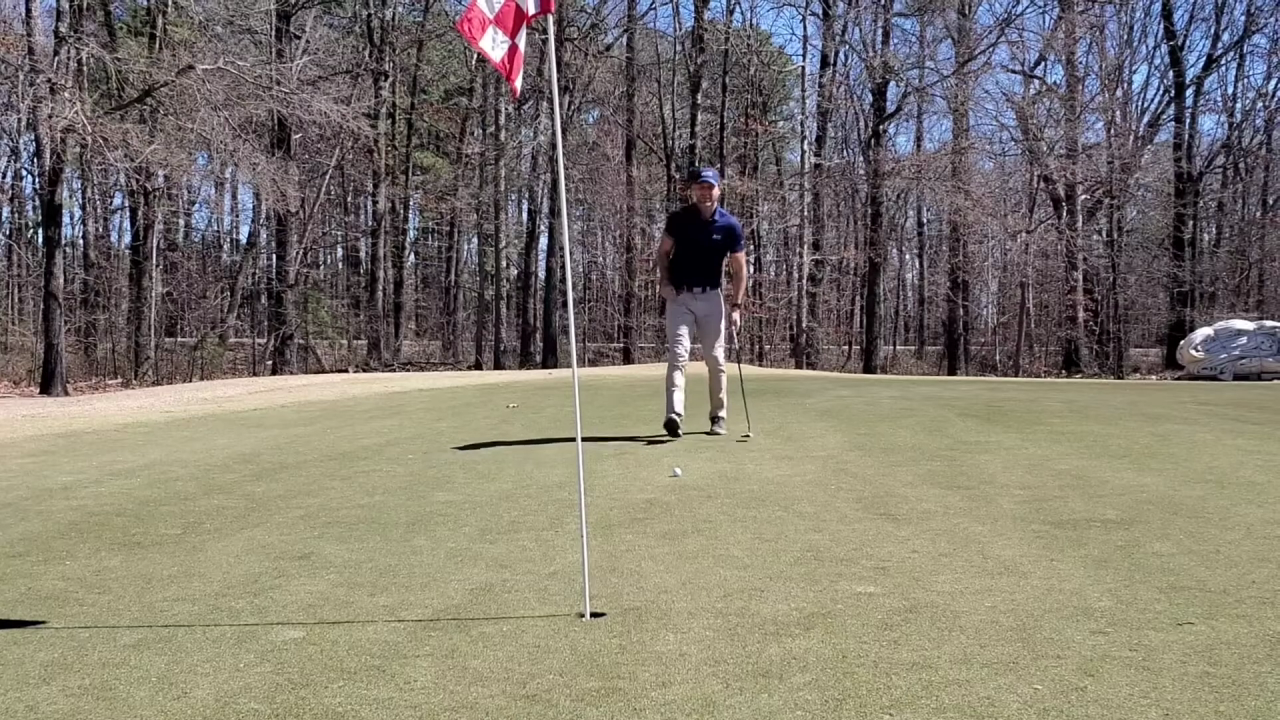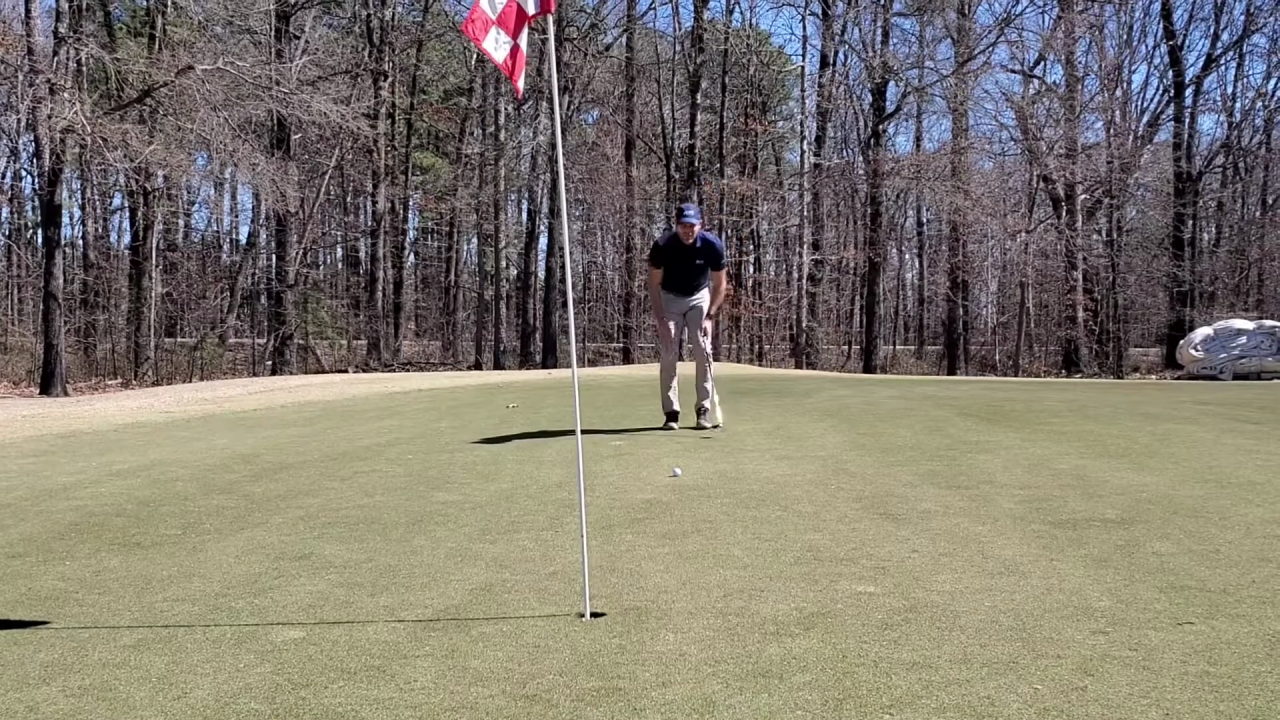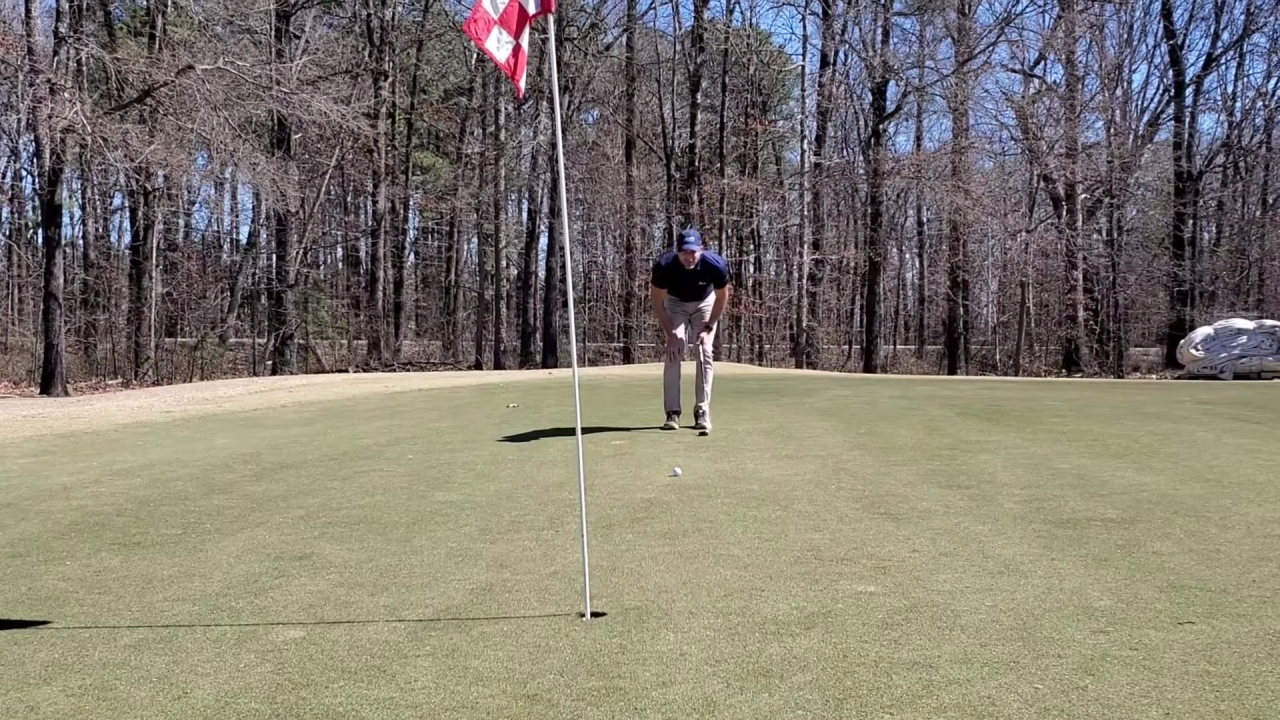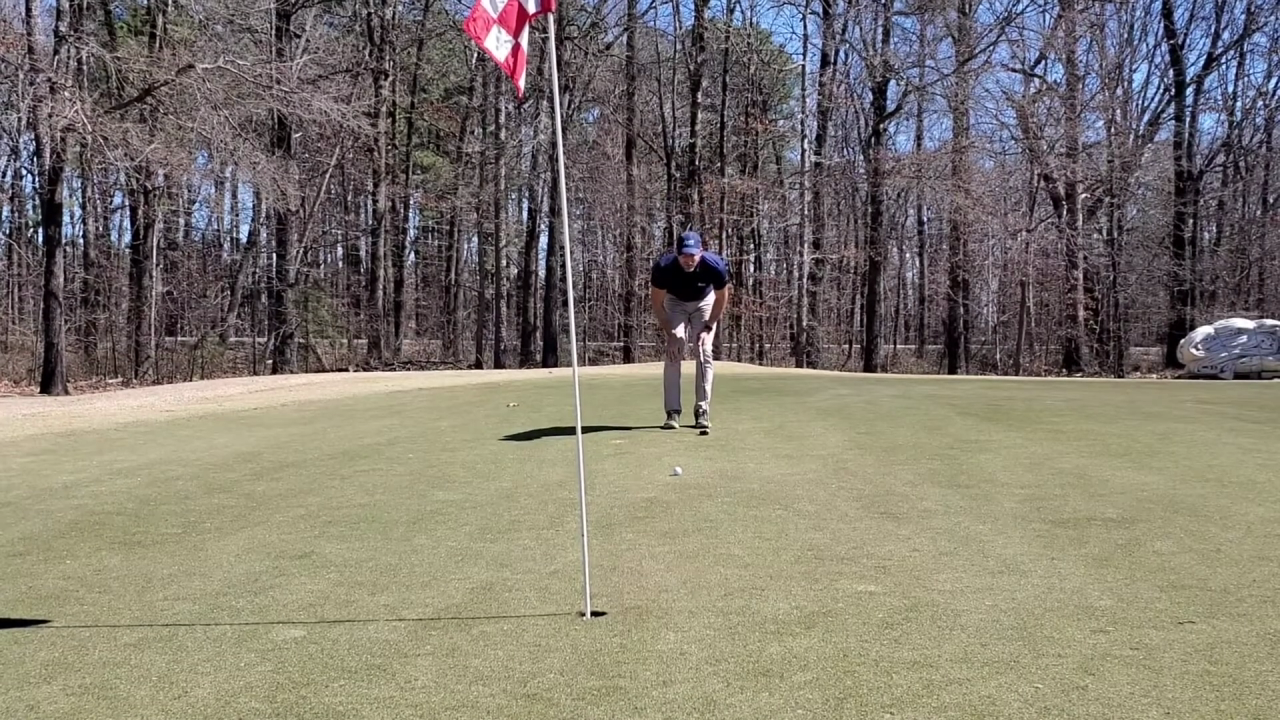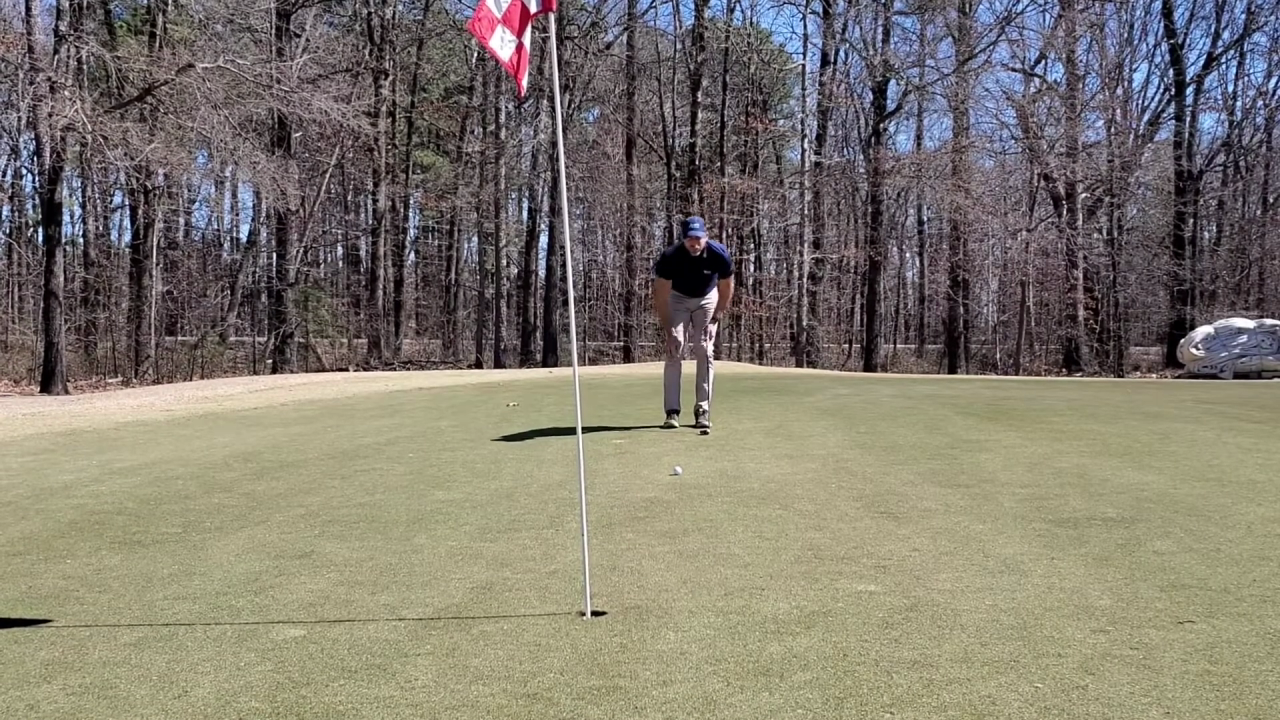
dt=0.7s
person 1, frame 1
left shoulder: (731, 225)
right shoulder: (678, 219)
left elbow: (739, 268)
right elbow: (664, 251)
left wrist: (736, 305)
right wrist: (665, 281)
left hip: (710, 297)
right hip: (680, 297)
left knee: (715, 360)
right knee: (678, 354)
left ankle: (718, 416)
right ankle: (674, 414)
person 1, frame 2
left shoulder: (713, 245)
right shoulder: (662, 246)
left elbow: (719, 284)
right elbow: (653, 285)
left wrist: (710, 317)
right wrist: (661, 321)
left hip: (700, 297)
right hip: (670, 299)
left knee: (703, 351)
right knee: (668, 354)
left ankle: (703, 409)
right ankle: (671, 412)
person 1, frame 3
left shoulder: (715, 265)
right shoulder: (663, 266)
left elbow: (722, 297)
right elbow: (657, 302)
left wrist: (708, 328)
right wrist: (670, 334)
left hip: (705, 302)
right hip: (675, 303)
left knee: (705, 353)
right knee: (673, 352)
left ankle: (702, 411)
right ankle: (672, 412)
person 1, frame 4
left shoulder: (715, 266)
right shoulder: (663, 267)
left elbow: (722, 297)
right elbow: (657, 303)
left wrist: (708, 327)
right wrist: (669, 334)
left hip: (704, 301)
right hip: (675, 302)
left knee: (705, 351)
right knee: (673, 352)
left ankle: (702, 410)
right ankle: (673, 411)
person 1, frame 5
left shoulder: (720, 255)
right shoulder: (669, 257)
left elbow: (726, 289)
right elbow: (660, 297)
left wrist: (715, 320)
right wrist: (668, 332)
left hip: (707, 299)
right hip: (677, 299)
left knee: (704, 351)
right knee: (673, 351)
left ankle: (702, 410)
right ankle: (672, 411)
